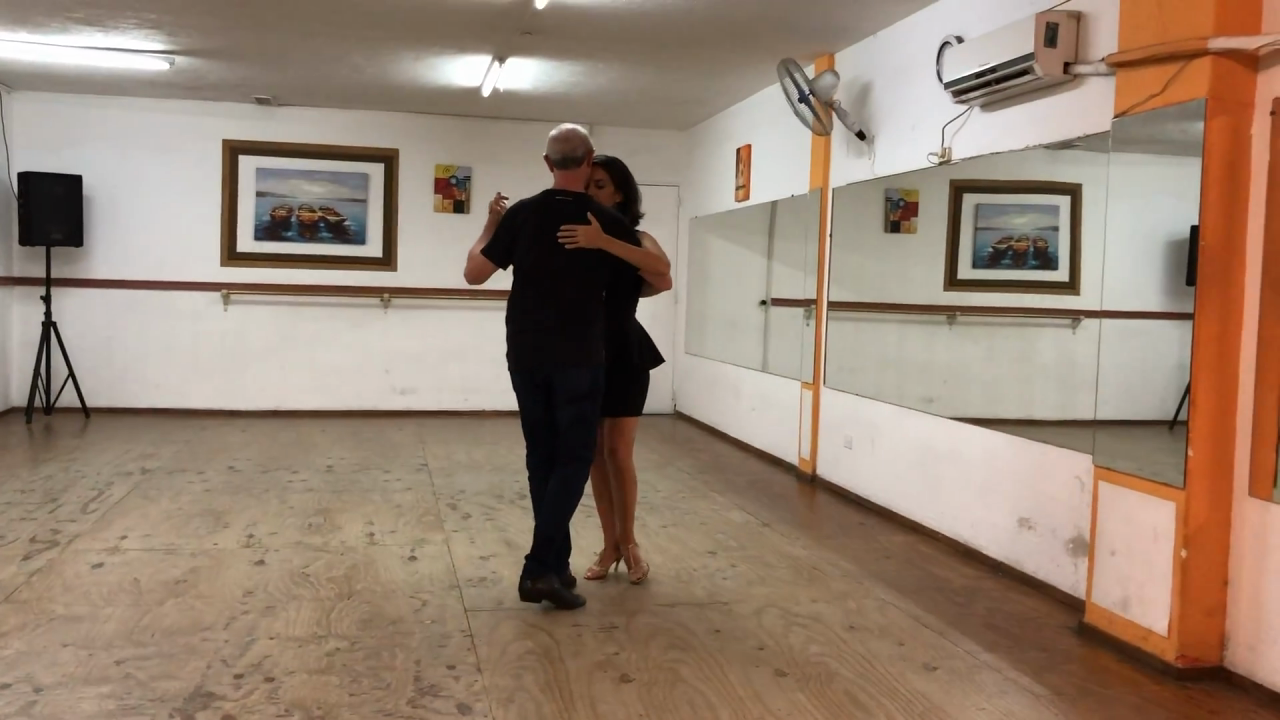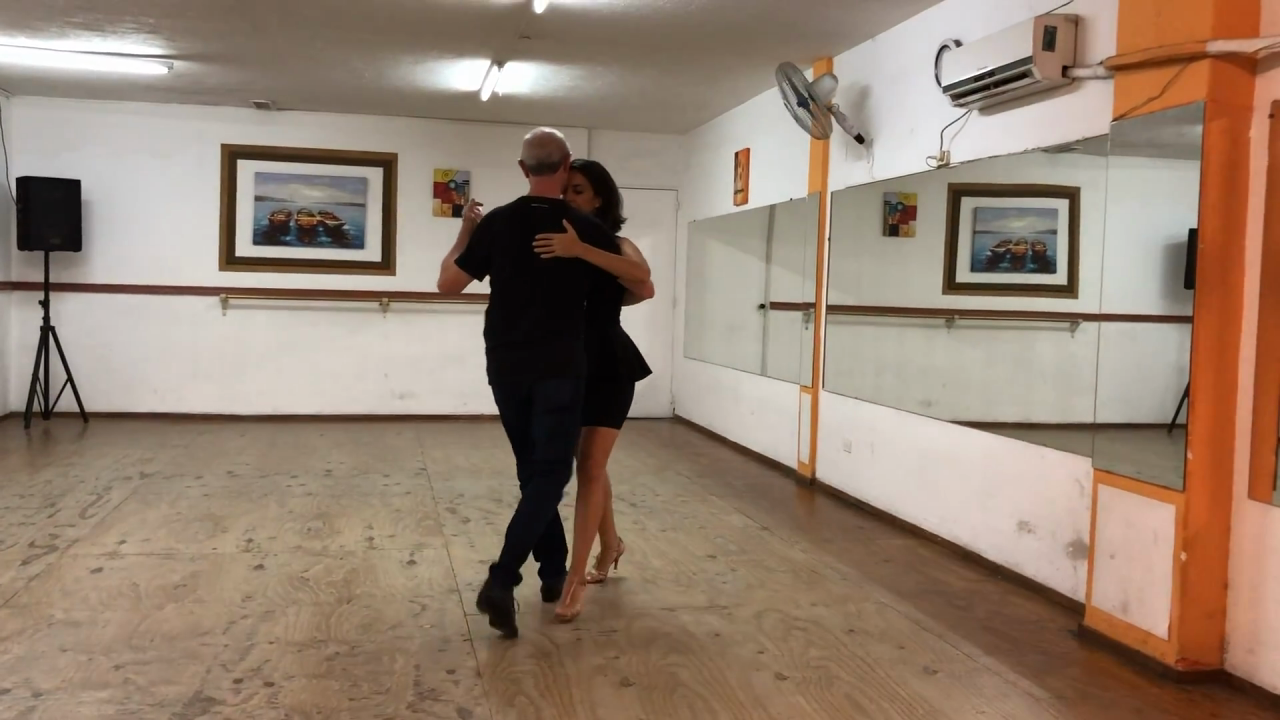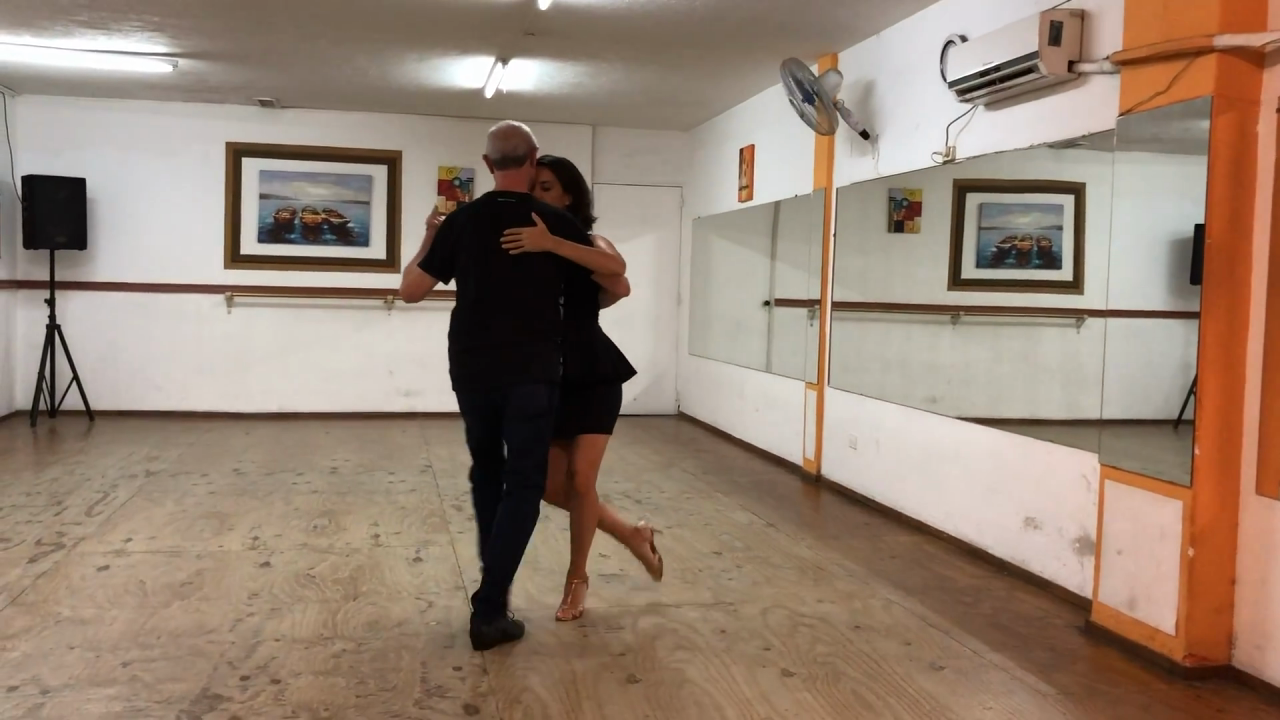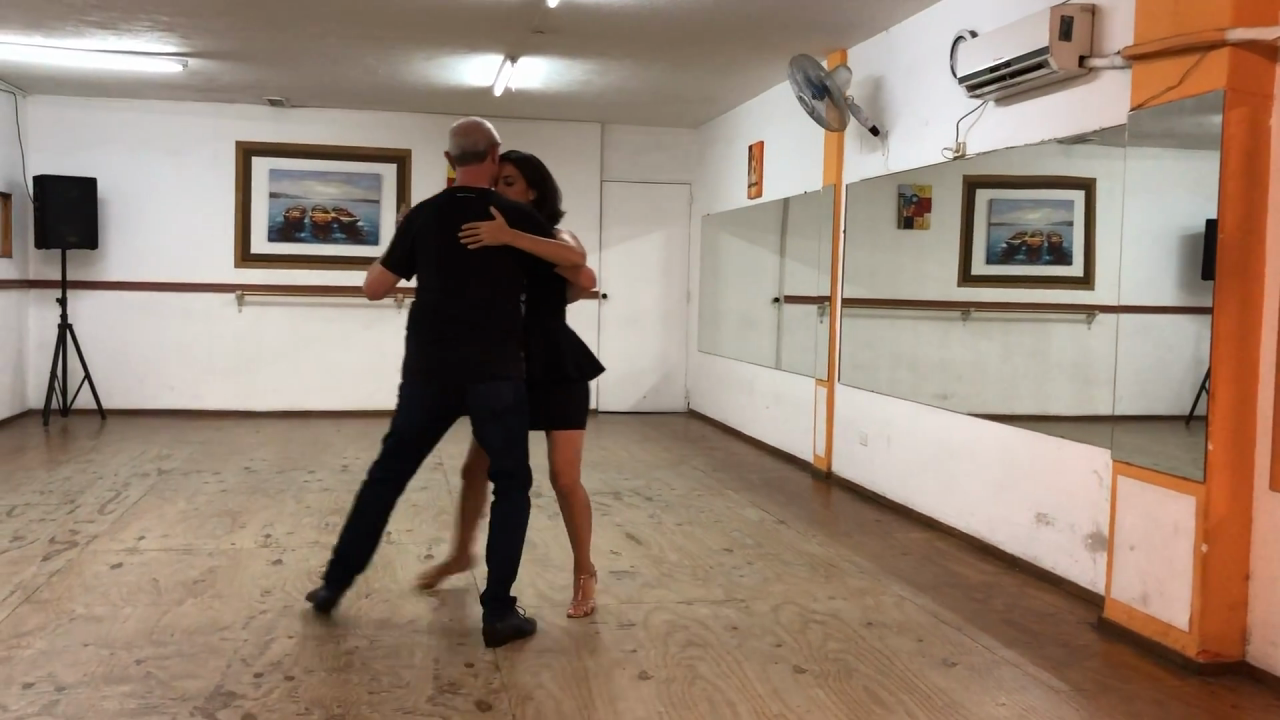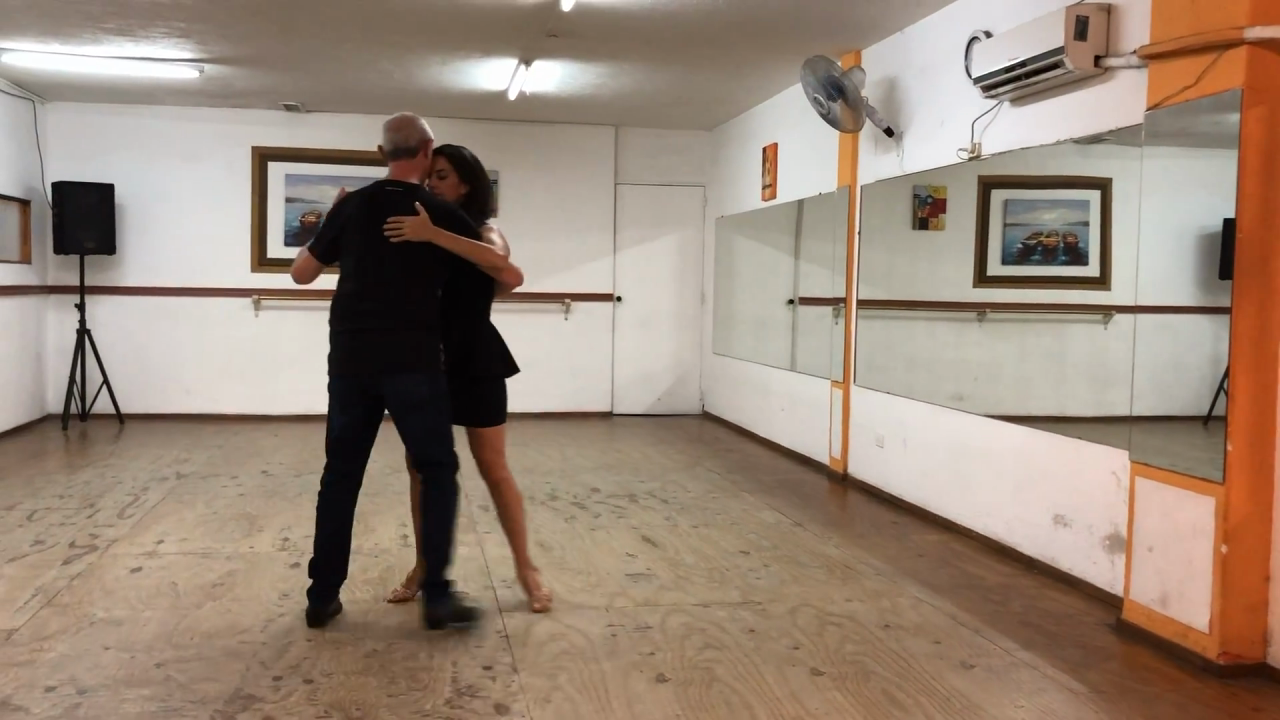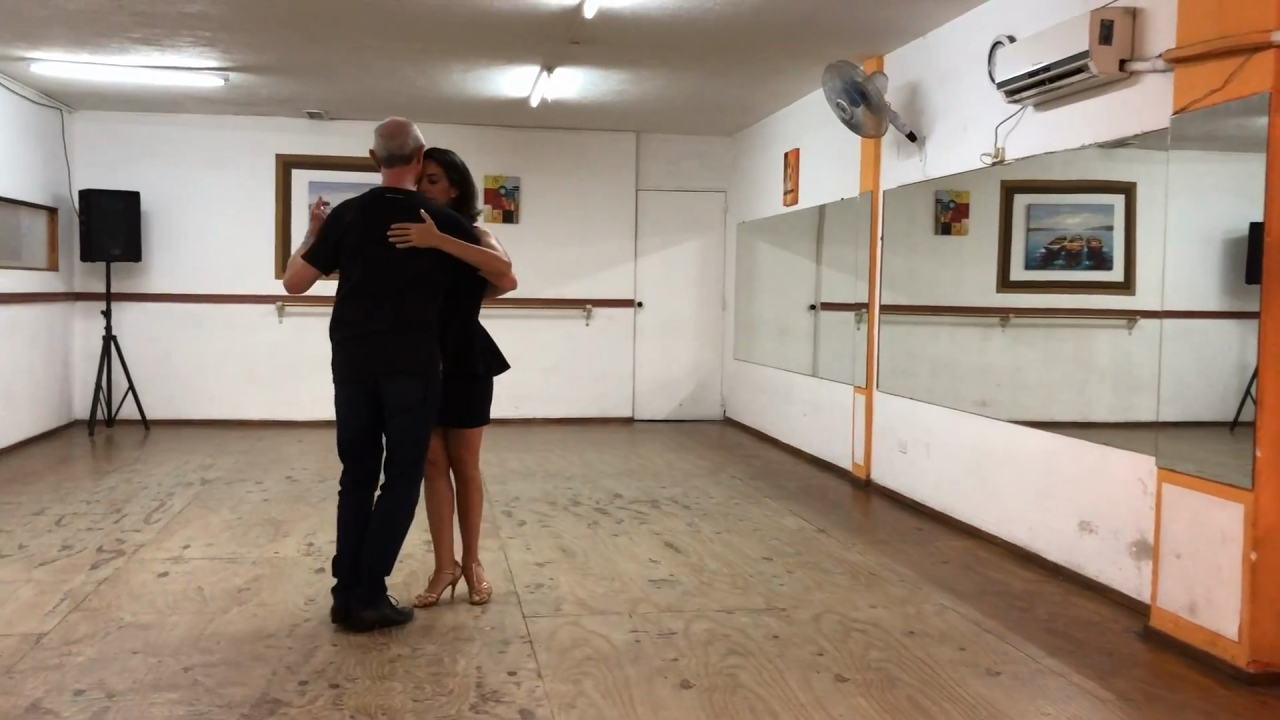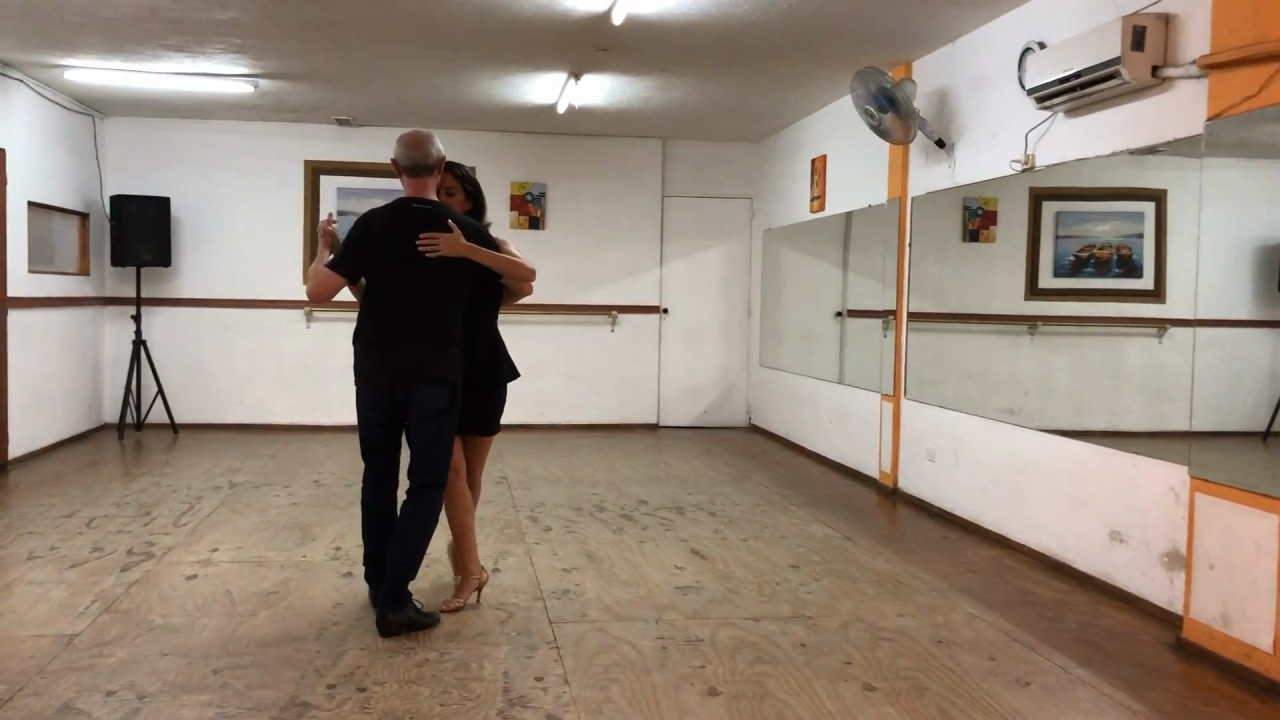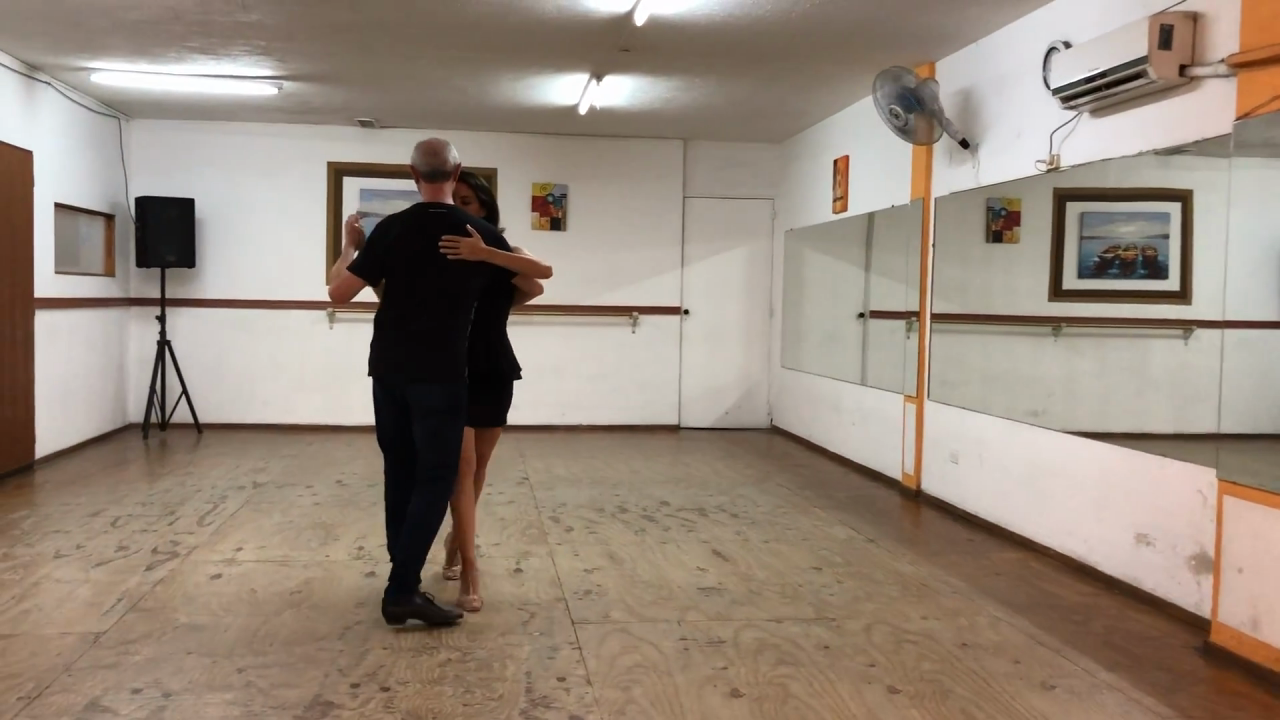
dt=0.4s
person 1, frame 1
left shoulder: (521, 215)
right shoulder: (608, 222)
left elbow: (474, 273)
left wrist: (491, 225)
right wrist: (617, 283)
left hip: (526, 356)
right hip: (578, 359)
left knee: (542, 459)
right knee: (574, 458)
left ankle: (553, 565)
right ankle: (541, 566)
person 1, frame 2
left shoulder: (498, 223)
right shoulder: (585, 229)
left elbow: (448, 283)
right elbow: (639, 280)
left wrist: (466, 233)
left hip: (505, 368)
right hip: (558, 369)
left knee: (532, 470)
right knee: (549, 474)
left ankle: (553, 571)
right ankle: (501, 577)
person 1, frame 3
left shoulder: (461, 221)
right shoulder: (557, 223)
left elbow: (411, 290)
left wrist: (428, 240)
left hip: (471, 372)
right hip: (532, 373)
left knee: (486, 477)
right knee: (523, 484)
left ankle: (497, 584)
right ankle: (488, 611)
person 1, frame 4
left shoulder: (423, 217)
right shoulder: (520, 220)
left elbow: (375, 288)
left wrist: (398, 241)
left hip: (428, 371)
right hip: (496, 374)
left knee: (389, 472)
right knee: (512, 485)
left ankle: (335, 582)
right ankle: (499, 610)
person 1, frame 5
left shoulder: (351, 208)
right shoulder: (443, 215)
left elbow: (301, 273)
left hip: (350, 362)
right hip: (413, 365)
left knee: (341, 474)
right knee: (438, 472)
left ankle: (322, 595)
right ankle: (437, 593)
person 1, frame 6
left shoulder: (347, 215)
right shoulder: (443, 222)
left elbow: (294, 282)
left wrist: (314, 235)
right wrist: (479, 238)
left hip: (353, 366)
right hip: (412, 369)
left knee: (356, 476)
right knee: (402, 479)
left ankle: (346, 593)
right ankle: (368, 597)
person 1, frame 7
left shoulder: (373, 224)
right shoulder: (467, 232)
left elbow: (317, 292)
left wrist: (325, 248)
left hip: (376, 373)
right hip: (435, 376)
left knee: (378, 475)
right knee: (426, 484)
left ankle: (380, 584)
right ankle: (394, 601)
person 1, frame 8
left shoulder: (393, 229)
right shoulder: (481, 235)
left elbow: (339, 290)
left wrist: (352, 248)
left hip: (389, 369)
right hip: (439, 375)
left knee: (399, 471)
right knee: (434, 478)
left ankle: (403, 577)
right ankle: (403, 590)
person 2, frame 1
left shoulder: (635, 240)
right shoulder: (571, 239)
left elbow: (662, 271)
left wrist: (604, 241)
left hip: (624, 356)
left knee: (618, 454)
right knee: (595, 454)
left ankle: (629, 541)
right ankle: (611, 544)
person 2, frame 2
left shoulder: (615, 245)
right shoulder: (550, 245)
left elbow: (642, 282)
left wrist: (579, 250)
left hip: (609, 368)
left knee: (590, 466)
right knee: (588, 467)
left ankle: (574, 578)
right ankle: (611, 544)
person 2, frame 3
left shoulder: (590, 244)
right shoulder: (522, 246)
left elbow: (617, 270)
left wrist: (551, 244)
left hip: (593, 375)
left knee: (581, 480)
right knee: (553, 487)
left ankle: (577, 577)
right ankle: (631, 535)
person 2, frame 4
left shoulder: (556, 238)
right shoulder: (485, 244)
left elbow: (576, 261)
left wrist: (509, 237)
left hip: (559, 371)
left knee: (564, 477)
right knee: (475, 469)
left ankle: (584, 573)
right ankle: (460, 554)
person 2, frame 5
left shoulder: (484, 234)
right shoulder: (421, 234)
left elbow: (497, 263)
left wrist: (432, 234)
left hip: (476, 363)
left knee: (493, 469)
right knee: (420, 463)
left ankle: (526, 565)
right ankle: (427, 563)
person 2, frame 6
left shoulder: (473, 237)
right shoulder: (409, 239)
left elbow: (503, 269)
left wrist: (438, 240)
left hip: (465, 363)
left knee: (464, 466)
right knee: (433, 465)
left ankle: (471, 562)
right ankle: (445, 566)
person 2, frame 7
left shoulder: (489, 248)
right shoulder: (417, 249)
left elbow: (525, 277)
left wrist: (464, 250)
left hip: (483, 370)
left knee: (471, 473)
right knee: (451, 471)
left ankle: (461, 550)
right ankle: (469, 568)
person 2, frame 8
left shoulder: (503, 253)
right shoulder: (435, 255)
left elbow: (541, 274)
left wrist: (484, 253)
left hip: (493, 371)
left knee: (476, 466)
right knee: (461, 462)
left ankle: (456, 543)
right ankle: (468, 562)
